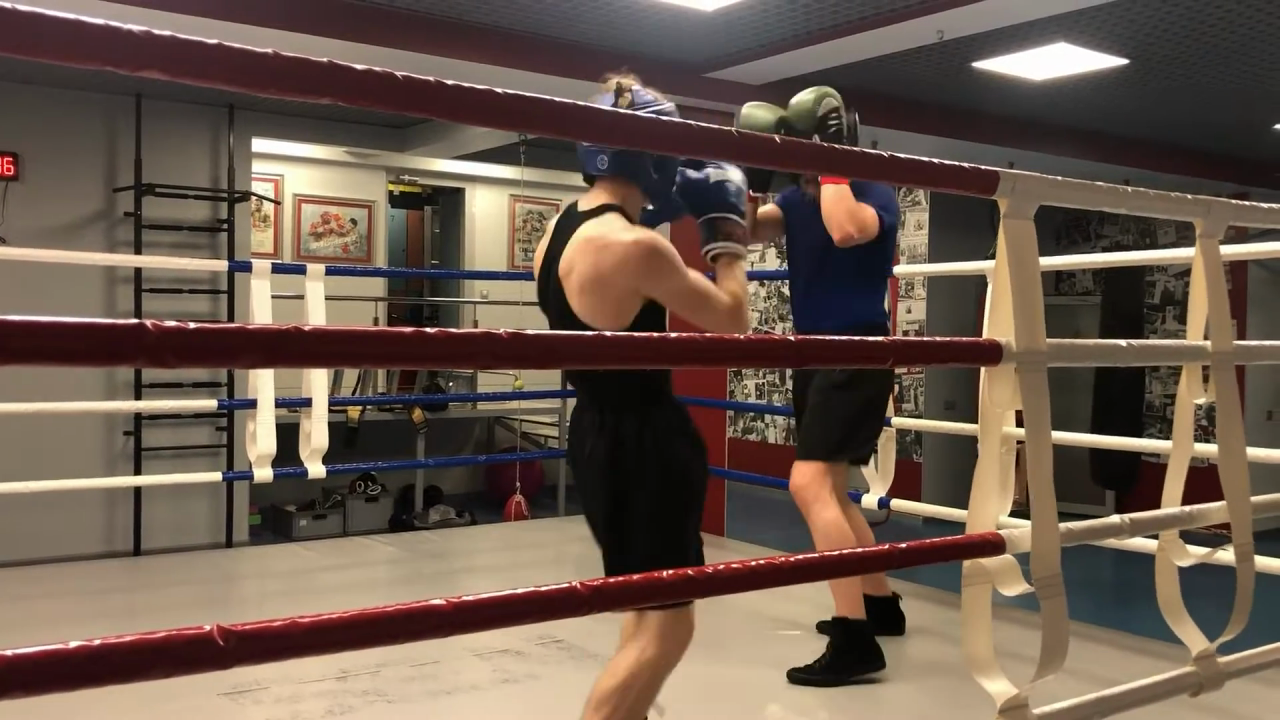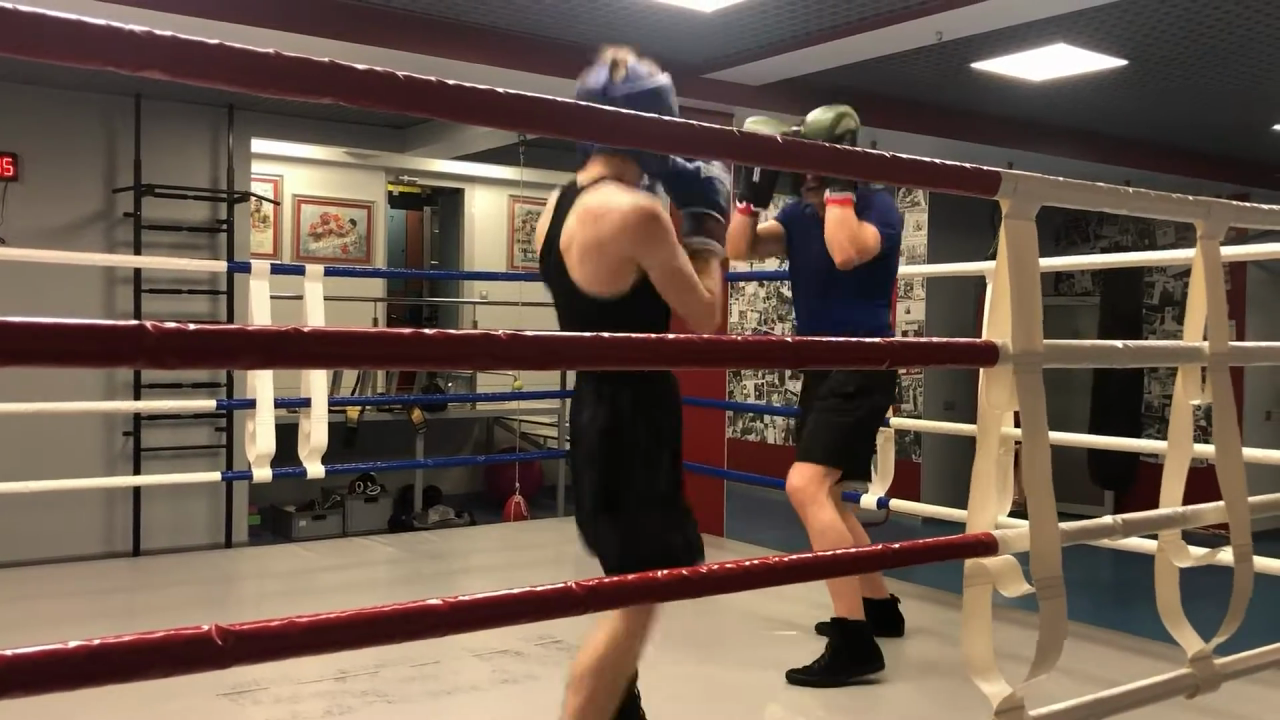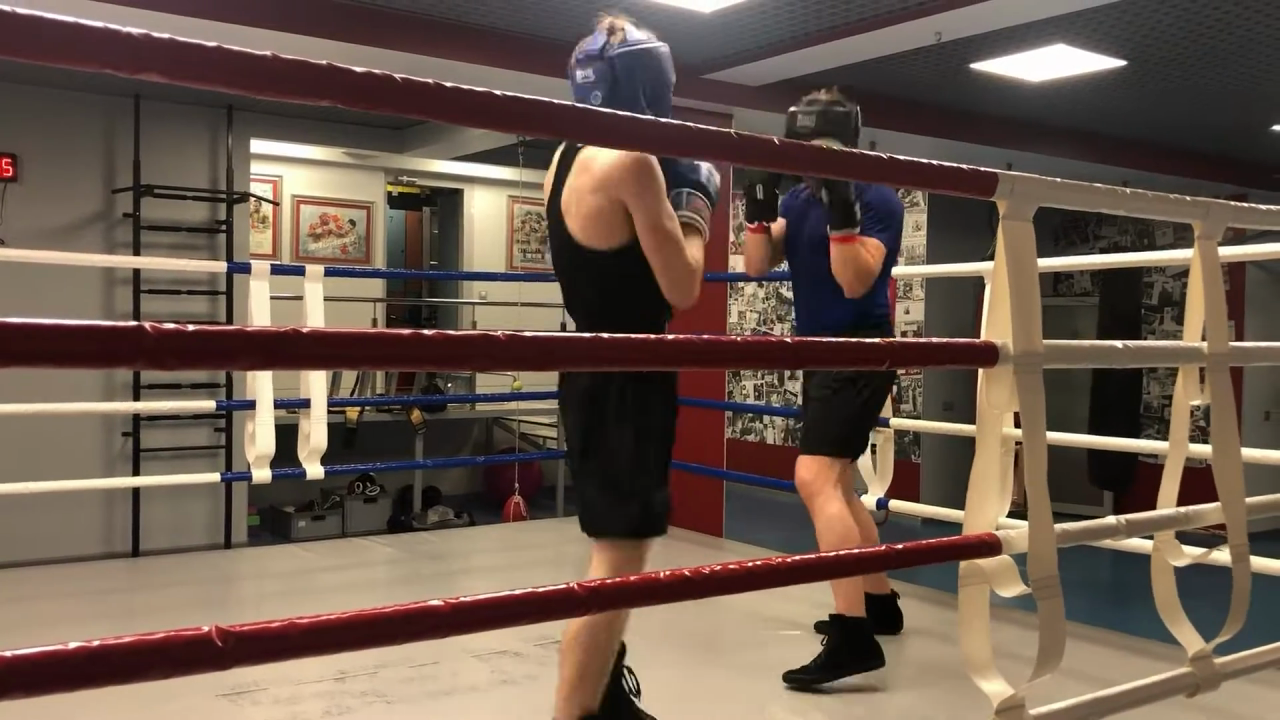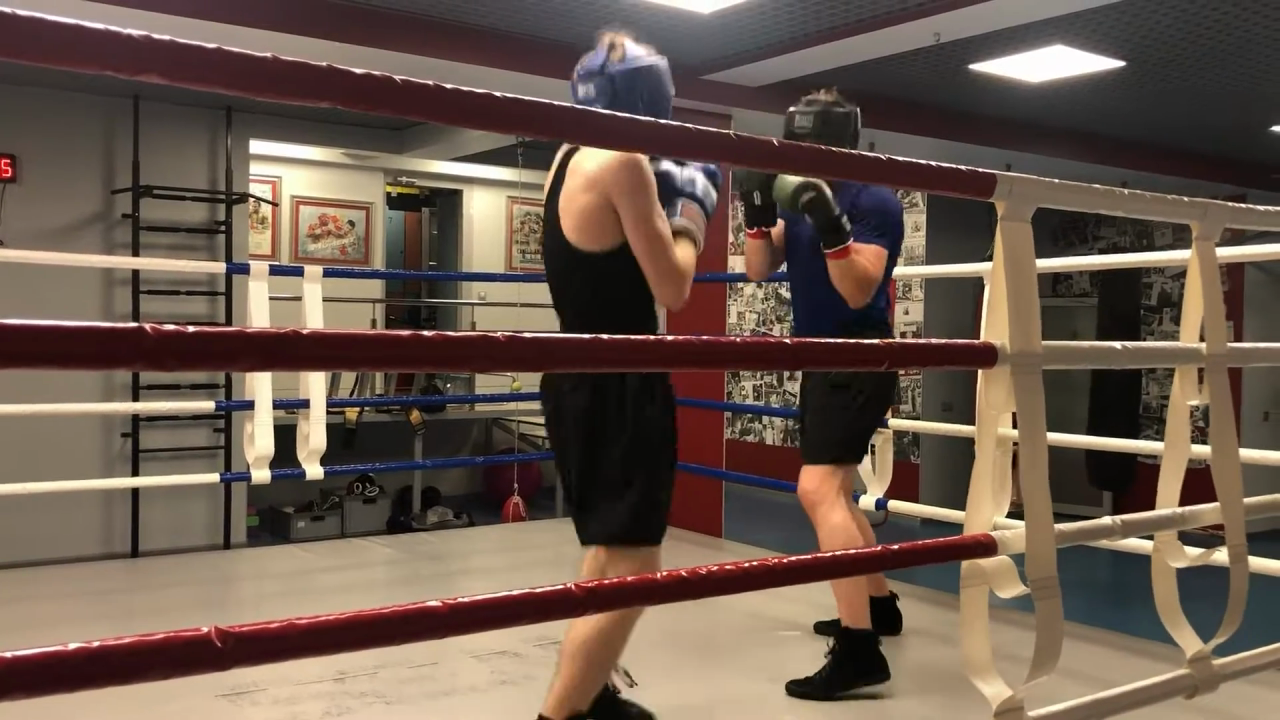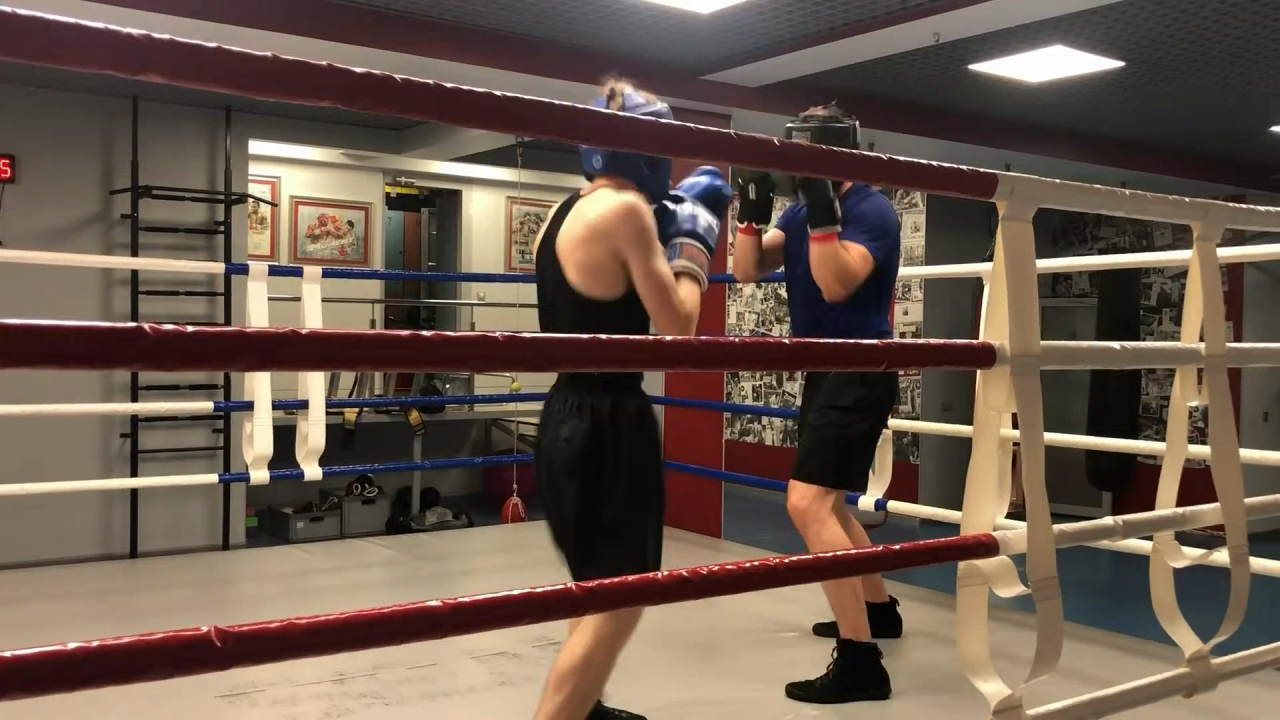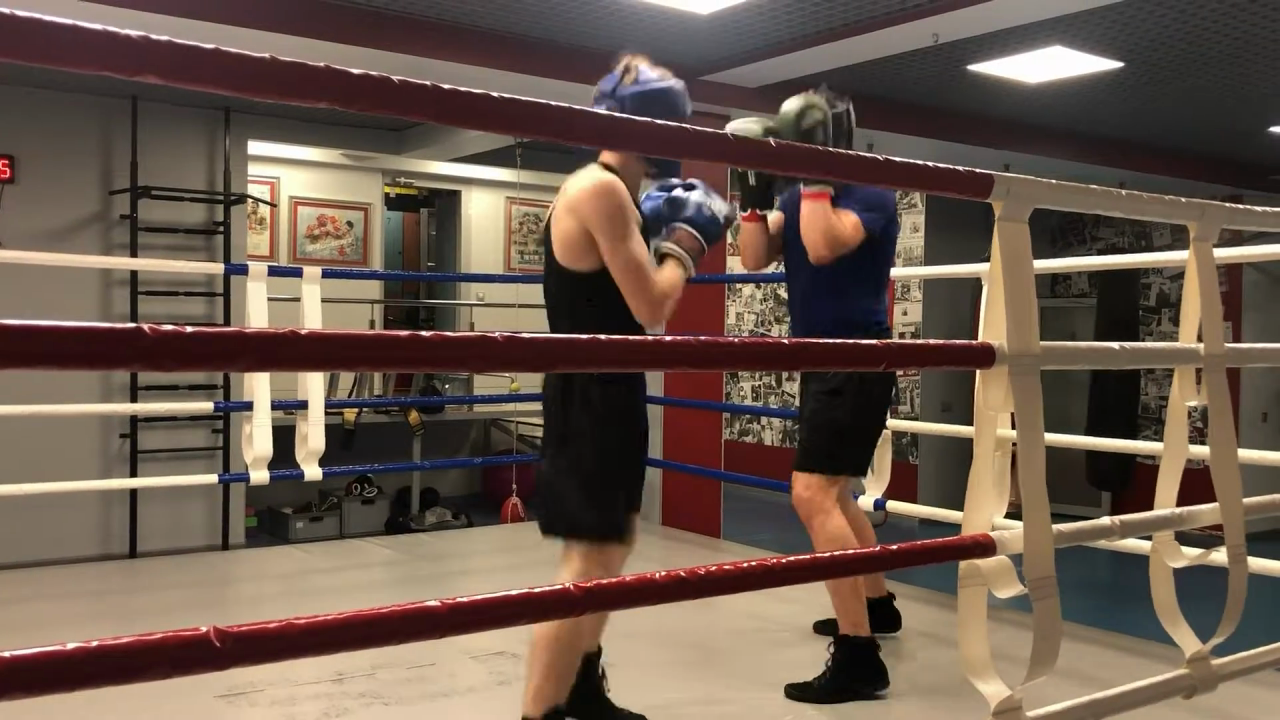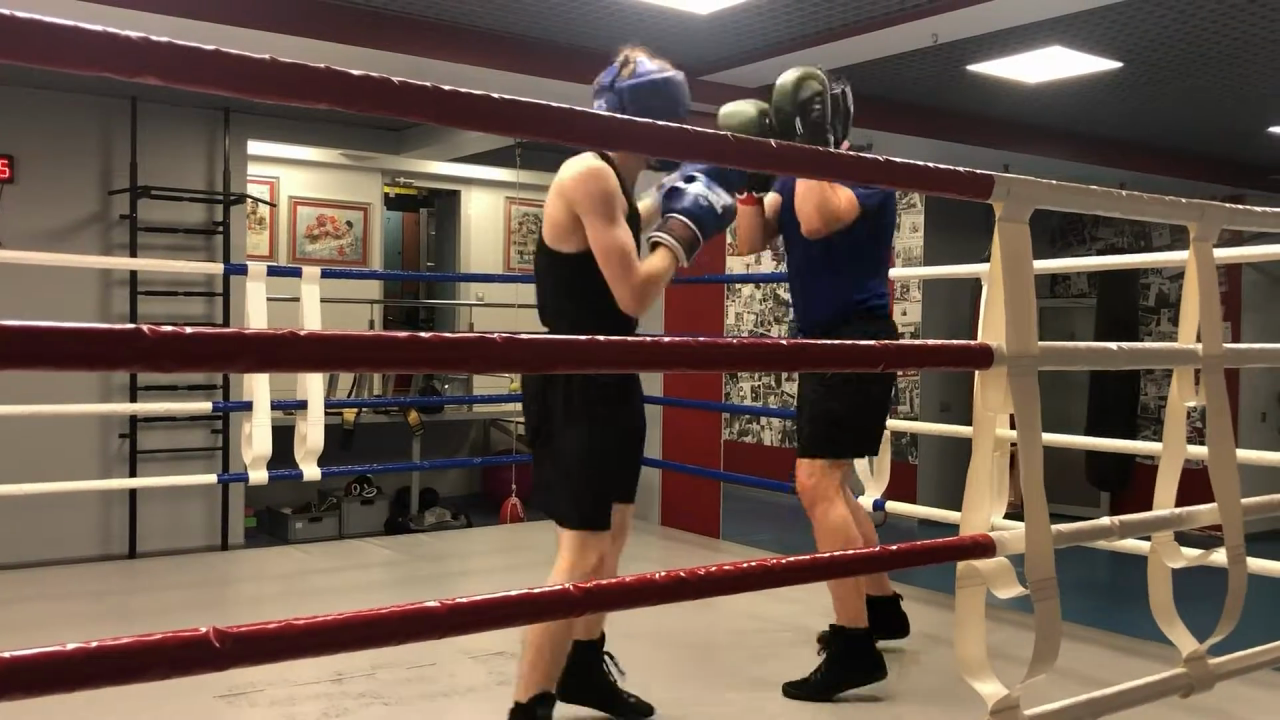
dt=0.1s
person 1, frame 1
left shoulder: (562, 228)
right shoulder: (636, 246)
right elbow: (728, 323)
left wrist: (670, 207)
right wrist: (724, 227)
left hip: (605, 436)
right hip: (639, 445)
left knee: (655, 612)
right knee: (666, 625)
person 1, frame 2
left shoulder: (565, 201)
right shoulder: (635, 212)
right elbow: (703, 319)
right wrist: (707, 221)
left hip: (607, 410)
right hip: (631, 420)
left knee: (639, 585)
right knee: (636, 600)
person 1, frame 3
left shoulder: (567, 159)
right shoulder: (630, 163)
right elbow: (682, 288)
left wrist: (669, 189)
right wrist: (695, 205)
left hip: (593, 374)
right hip: (624, 382)
left knee: (620, 547)
right knee: (619, 565)
person 1, frame 4
left shoulder: (567, 163)
right shoulder: (624, 164)
right elbow: (672, 291)
left wrist: (666, 191)
right wrist: (689, 214)
left hip: (577, 380)
right hip: (615, 386)
left knee: (613, 549)
right knee: (631, 569)
person 1, frame 5
left shoulder: (568, 208)
right shoulder: (623, 213)
right elbow: (676, 325)
left wrist: (686, 208)
right wrist: (693, 252)
left hip: (576, 416)
right hip: (604, 420)
left knee: (613, 577)
right knee: (616, 601)
person 1, frame 6
left shoulder: (589, 185)
right shoulder: (606, 192)
right elbow: (652, 307)
right wrist: (689, 236)
left hip: (595, 385)
right hip: (593, 393)
left knee: (610, 544)
right knee: (590, 568)
person 1, frame 7
left shoulder: (613, 173)
right shoulder: (590, 176)
left elbow: (669, 188)
right elbow: (633, 293)
right wrist: (686, 230)
left hip: (602, 379)
right hip: (575, 383)
left knee: (610, 526)
right knee: (586, 550)
person 2, frame 1
left shoulder: (873, 194)
right shoulder: (796, 195)
left elbow: (844, 232)
right elbow: (742, 233)
left wrist: (831, 165)
right wrist: (753, 176)
left hip: (855, 359)
right hip: (814, 362)
left knee: (809, 484)
right knee: (829, 492)
left ankle: (855, 640)
right ankle: (880, 604)
person 2, frame 2
left shoulder: (878, 206)
right shoulder: (799, 209)
left elbow: (847, 254)
right elbow: (739, 251)
left wrist: (839, 185)
right wrist: (752, 188)
left hip: (858, 367)
right hip: (820, 366)
left knee: (806, 488)
right knee: (825, 496)
left ankle: (854, 642)
right ankle: (880, 606)
person 2, frame 3
left shoulder: (877, 200)
right shoulder: (801, 197)
left elbow: (856, 285)
right elbow: (757, 265)
left wrist: (842, 209)
right wrist: (758, 203)
left knee: (815, 480)
right knee: (834, 485)
left ankle: (853, 639)
right ankle: (878, 602)
person 2, frame 4
left shoulder: (875, 202)
right shoulder: (801, 200)
left elbow: (859, 294)
right elbow: (758, 270)
left wrist: (832, 225)
right wrist: (757, 207)
left knee: (817, 490)
right knee: (834, 490)
left ankle: (857, 649)
right ankle: (879, 604)
person 2, frame 5
left shoulder: (873, 213)
right shoulder: (799, 213)
left elbow: (835, 286)
right elbow: (748, 272)
left wrist: (820, 208)
right wrist: (753, 206)
left hip: (858, 374)
right hip: (827, 373)
left knee: (808, 505)
right knee: (828, 502)
left ankle: (860, 661)
right ankle: (878, 609)
person 2, frame 6
left shoulder: (870, 196)
right shoulder: (797, 195)
left elbow: (821, 248)
right elbow: (753, 257)
left wrist: (813, 181)
right wrist: (754, 191)
left hip: (855, 362)
right hip: (823, 363)
left knee: (812, 495)
right knee: (830, 492)
left ankle: (858, 655)
right ankle: (876, 603)
person 2, frame 7
left shoulder: (870, 174)
right shoulder: (799, 175)
left elbow: (816, 221)
right elbow: (749, 242)
left wrist: (808, 144)
right wrist: (751, 172)
left hip: (860, 341)
right hip: (824, 344)
left knee: (818, 484)
right knee: (831, 484)
left ankle: (857, 650)
right ankle: (882, 607)
